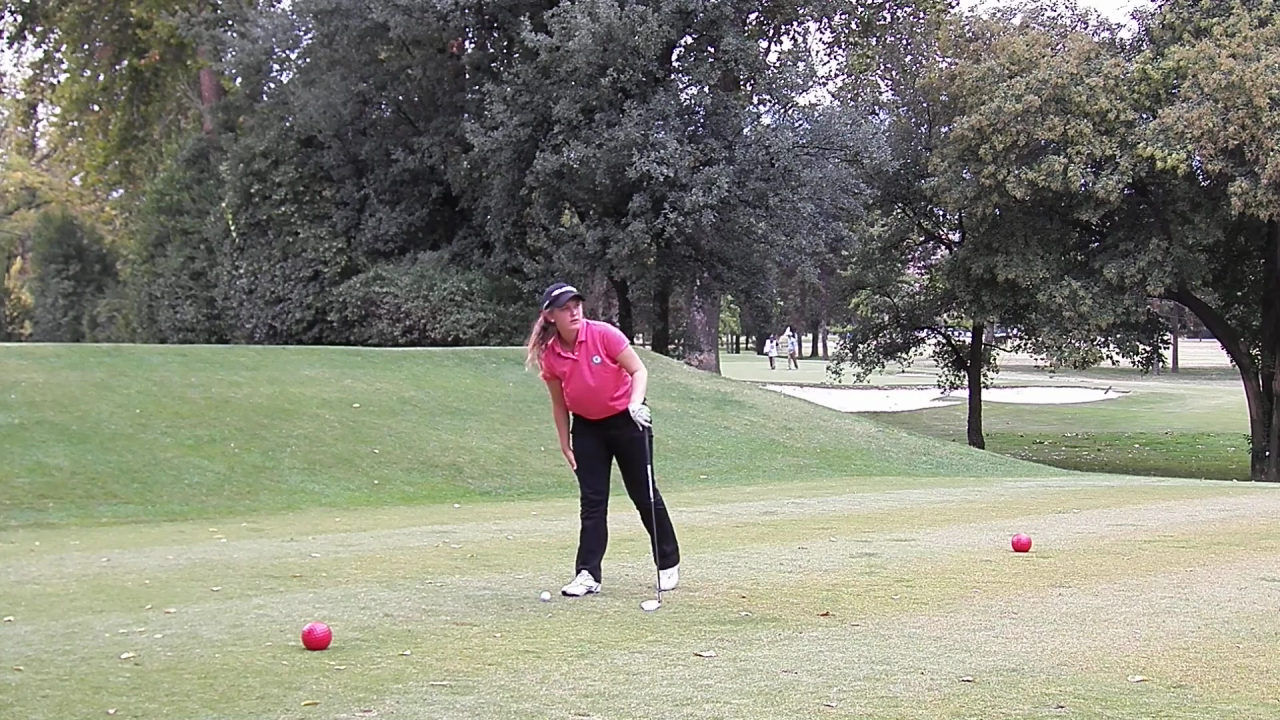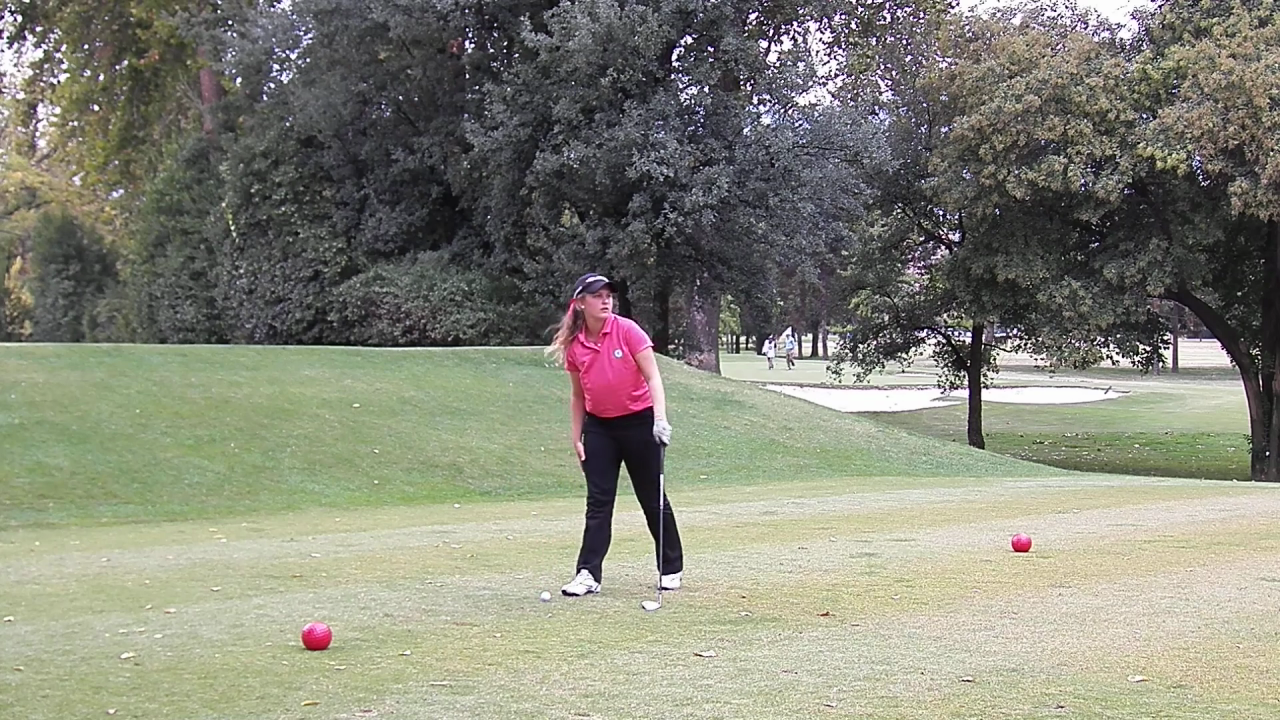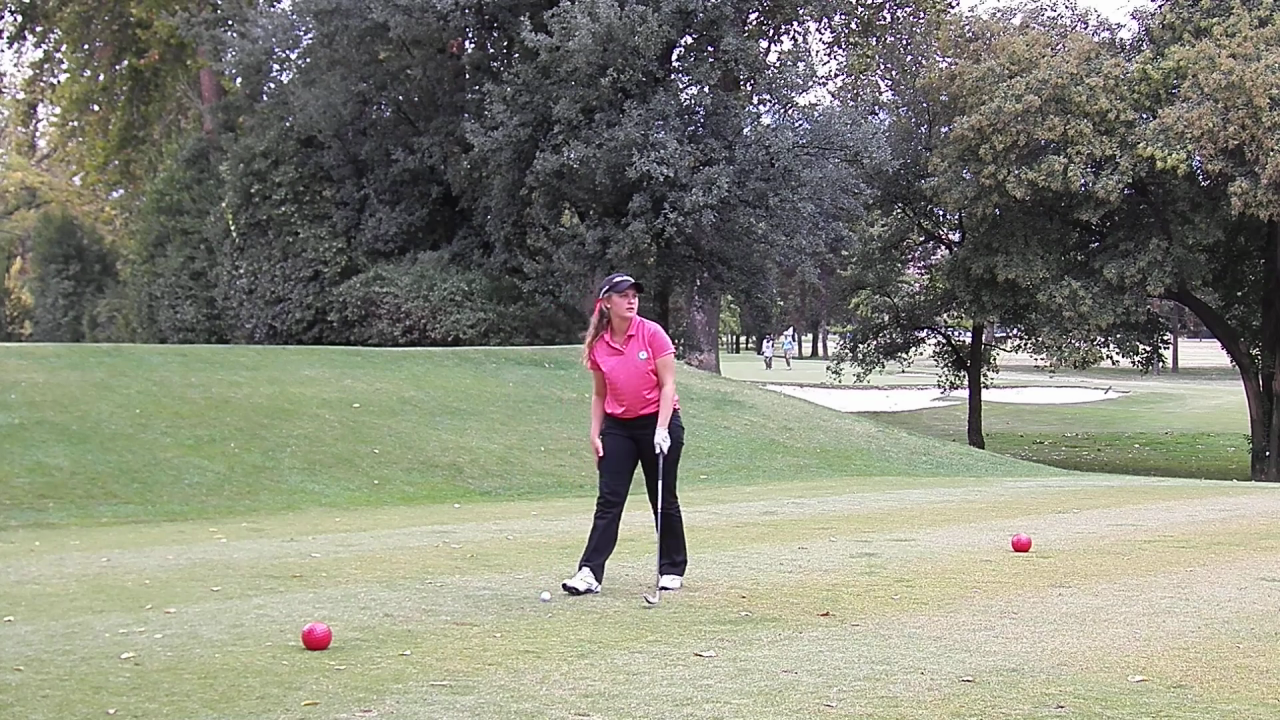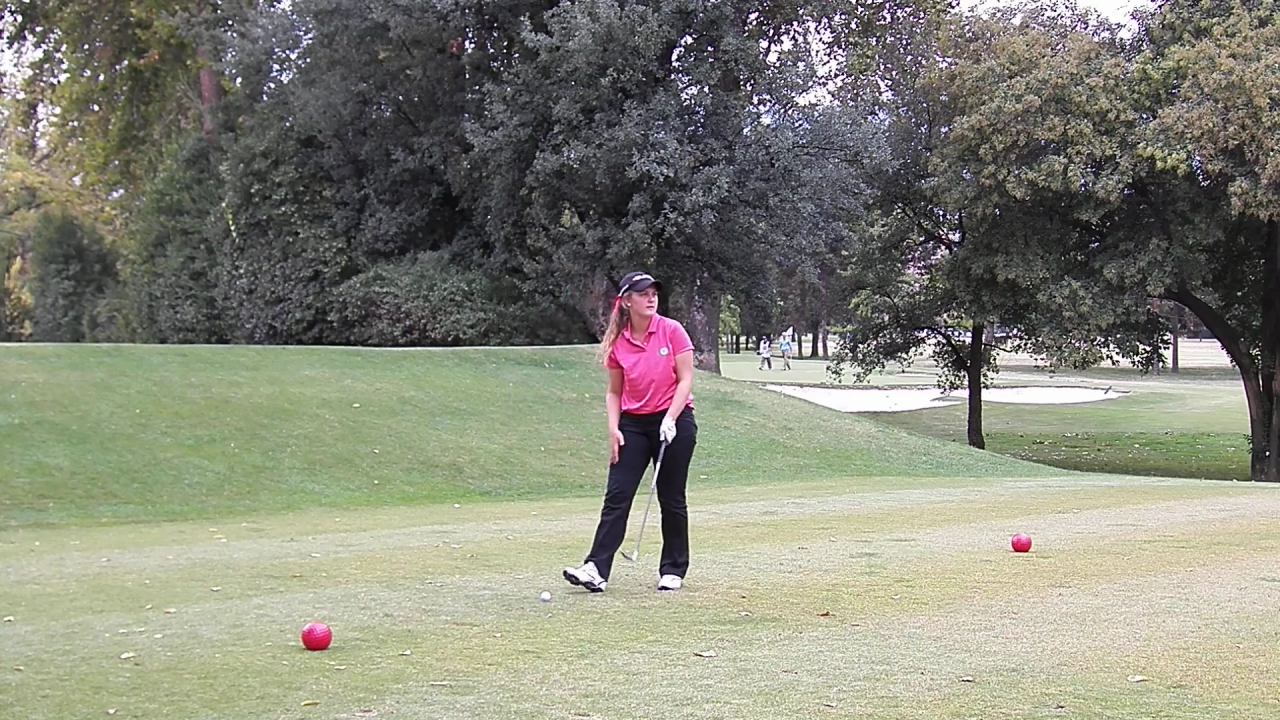
dt=0.2s
person 1, frame 1
left shoulder: (603, 334)
right shoulder: (548, 356)
left elbow: (639, 370)
right elbow: (560, 404)
left wrist: (636, 403)
right wrist: (566, 447)
left hip: (627, 419)
right hip: (588, 428)
left knee: (643, 494)
right knee: (592, 501)
left ankle: (668, 562)
right ankle: (588, 574)
person 1, frame 2
left shoulder: (627, 330)
right shoulder: (572, 345)
left elbow: (653, 376)
right elbow: (578, 396)
left wrist: (660, 417)
right wrist: (576, 437)
left hip: (640, 422)
right hip: (600, 427)
left knee: (652, 497)
right knee: (598, 501)
left ankle: (671, 567)
right ankle: (589, 574)
person 1, frame 3
left shoulder: (652, 333)
right shoulder: (597, 344)
left elbow: (668, 384)
right elbow: (600, 394)
left wrist: (663, 428)
right wrist: (595, 434)
left hip: (657, 425)
right hip: (618, 427)
left knee: (664, 499)
right knee: (609, 500)
left ankle: (673, 568)
right ankle: (590, 572)
person 1, frame 4
left shoulder: (672, 330)
right shoulder: (616, 342)
left elbow: (686, 380)
right elbow: (614, 392)
left wrist: (670, 420)
right wrist: (613, 428)
left hip: (673, 423)
right hip: (633, 424)
left knee: (671, 499)
right knee: (617, 495)
left ankle: (674, 569)
right ankle: (596, 569)
